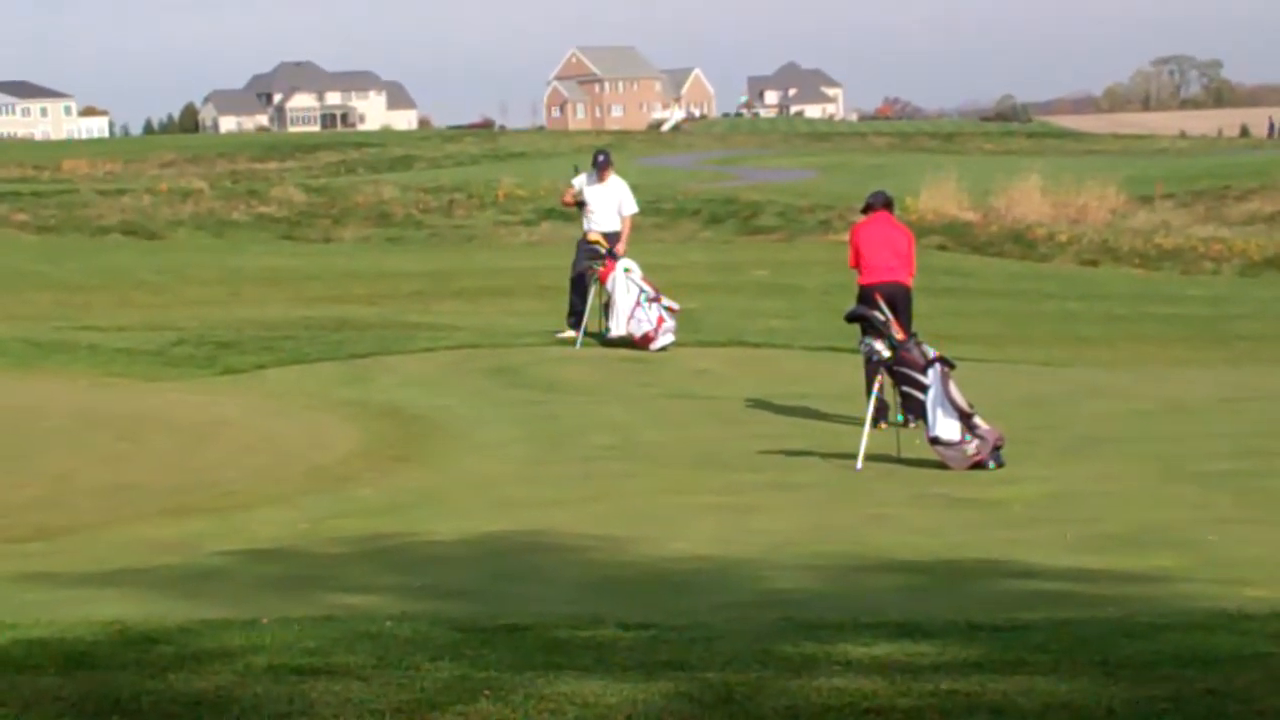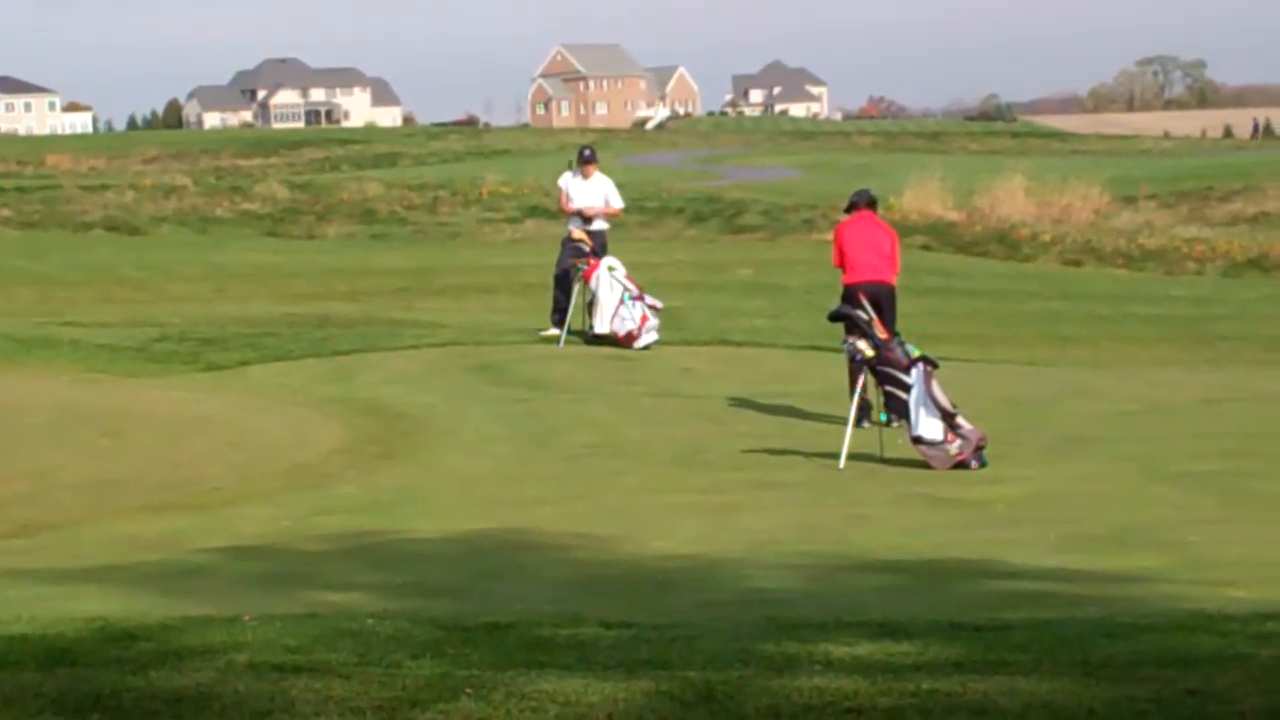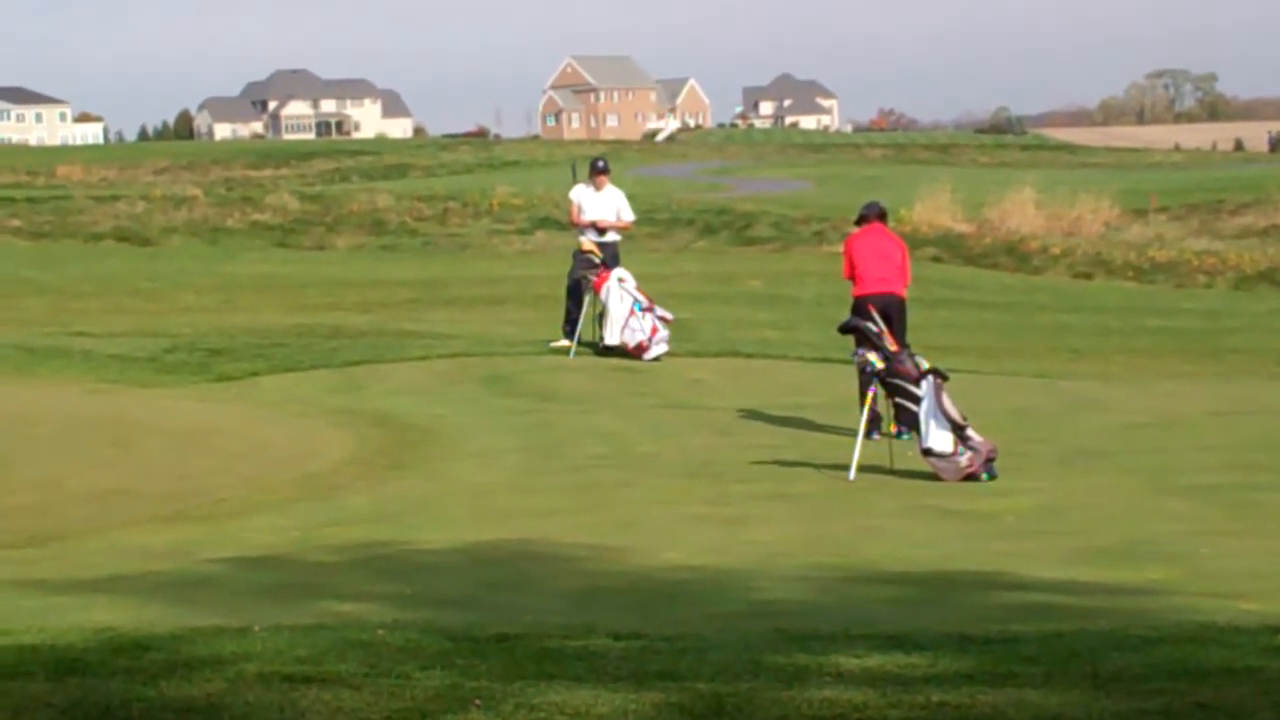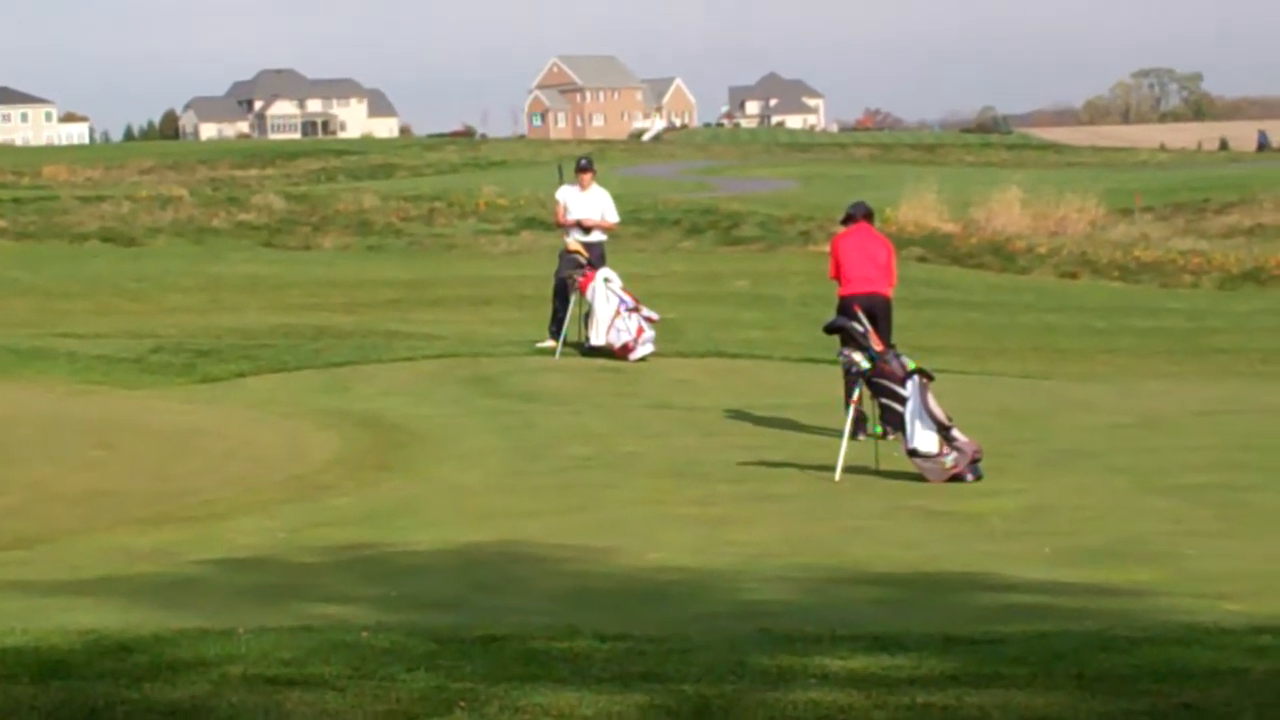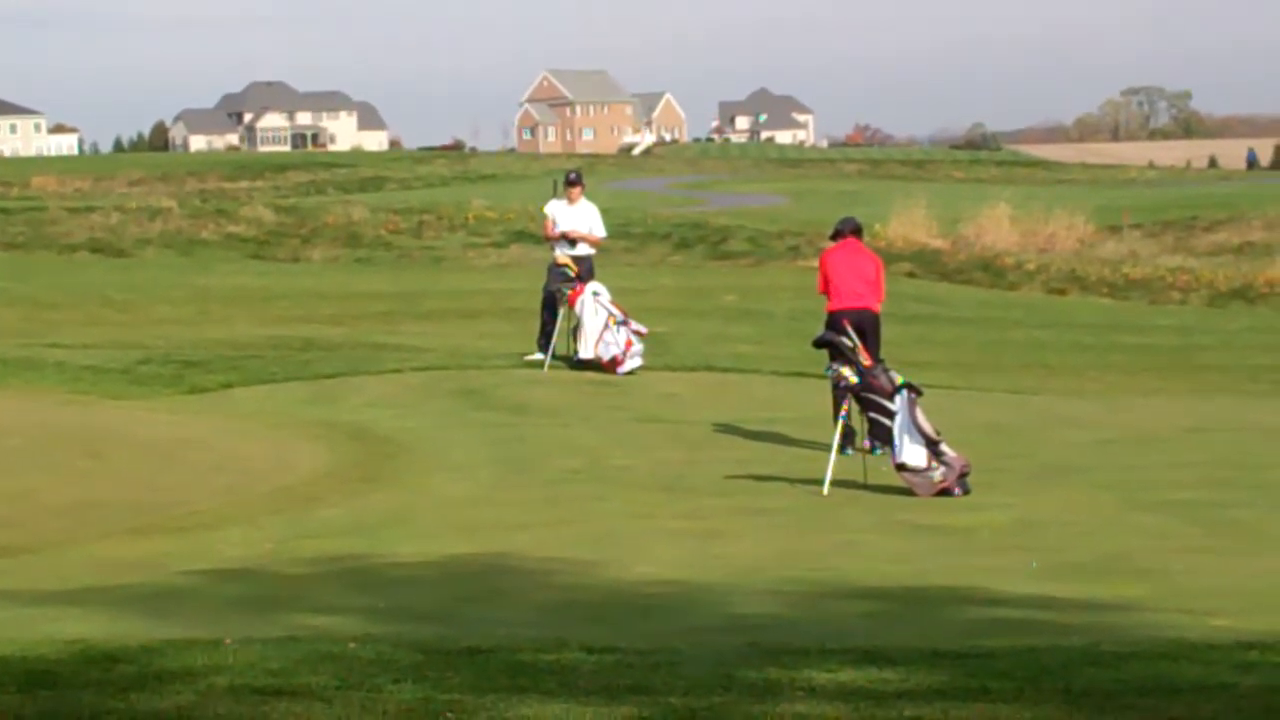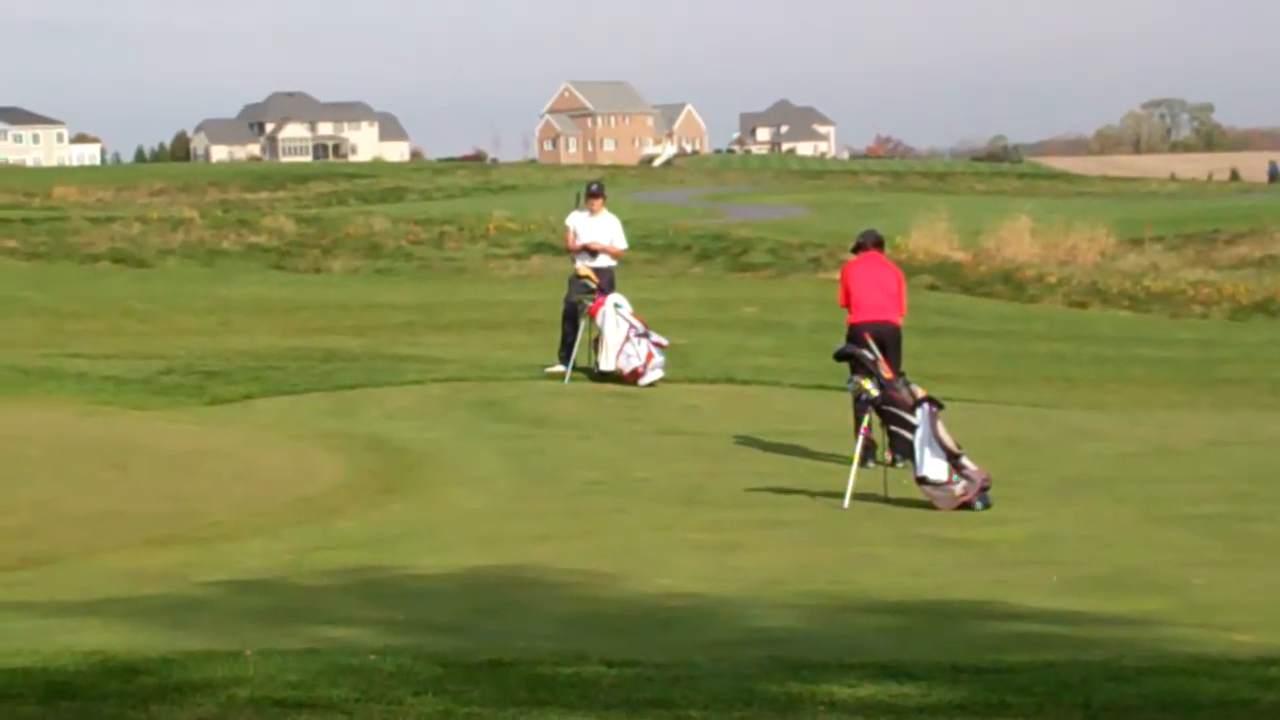
dt=0.5s
person 1, frame 1
left shoulder: (859, 228)
right shoulder: (904, 231)
left elbow: (854, 263)
right elbow: (911, 269)
left hip: (871, 289)
right hip: (900, 288)
left ankle: (879, 414)
right ankle: (911, 412)
person 1, frame 2
left shoulder: (843, 228)
right shoulder: (888, 230)
left elbow: (838, 263)
right elbow: (895, 268)
left hip: (856, 288)
right hip: (884, 287)
left ankle: (863, 413)
person 1, frame 3
left shoulder: (853, 240)
right shoulder: (898, 242)
left elbow: (849, 274)
right elbow: (906, 280)
left hip: (866, 299)
right hip: (894, 299)
left ankle: (873, 424)
right ankle: (903, 423)
person 1, frame 4
left shoulder: (839, 240)
right shoulder: (884, 242)
left elbow: (835, 275)
right elbow: (891, 281)
left hip: (851, 299)
right hip: (880, 299)
left ankle: (858, 425)
person 1, frame 5
left shoulder: (828, 255)
right shoulder: (873, 257)
left elbow: (824, 289)
right elbow: (880, 296)
left hip: (840, 314)
right hip: (869, 315)
left ankle: (847, 439)
person 1, frame 6
left shoulder: (849, 268)
right shoulder: (894, 270)
left elbow: (844, 302)
right elbow: (901, 310)
left hip: (860, 327)
right hip: (889, 328)
left ankle: (867, 452)
right ankle: (898, 451)
person 2, frame 1
left shoulder: (620, 186)
right shoulder: (583, 179)
left elbow: (627, 217)
right elbow: (565, 198)
left wrist: (623, 243)
right wrist: (576, 202)
left hip: (611, 238)
right hip: (589, 237)
right knee: (578, 278)
right ankle: (574, 326)
person 2, frame 2
left shoulder: (605, 183)
right shoulder: (567, 178)
left elbow: (617, 210)
right elbow: (563, 206)
left wrist: (596, 211)
right wrist: (577, 211)
left hip: (596, 236)
right hip: (574, 234)
right knee: (561, 275)
right ankle: (558, 324)
person 2, frame 3
left shoulder: (617, 194)
right shoulder: (579, 191)
left elbow: (628, 223)
right elbow: (573, 220)
left wrist: (609, 223)
right wrist: (592, 223)
left hip: (609, 248)
right hip: (586, 245)
right knee: (574, 286)
right ankle: (569, 335)
person 2, frame 4
left shoulder: (602, 195)
right shoulder: (565, 191)
left elbow: (612, 224)
right elbow: (559, 220)
left wrist: (594, 222)
right wrist: (577, 221)
left hip: (595, 247)
right hip: (572, 246)
right knee: (560, 286)
right ankle: (555, 335)
person 2, frame 5
left shoulder: (591, 209)
right shoulder: (554, 205)
left elbow: (599, 240)
right elbow: (547, 234)
left wrist: (580, 234)
right wrist: (563, 234)
left hip: (583, 261)
right hip: (560, 259)
right knee: (549, 300)
right ankle: (543, 348)
person 2, frame 6
left shoulder: (612, 221)
right shoulder: (575, 217)
left elbow: (620, 252)
right elbow: (568, 246)
left wrist: (601, 247)
right wrist: (584, 246)
left hip: (604, 273)
right knee: (570, 312)
right ankle: (564, 361)
